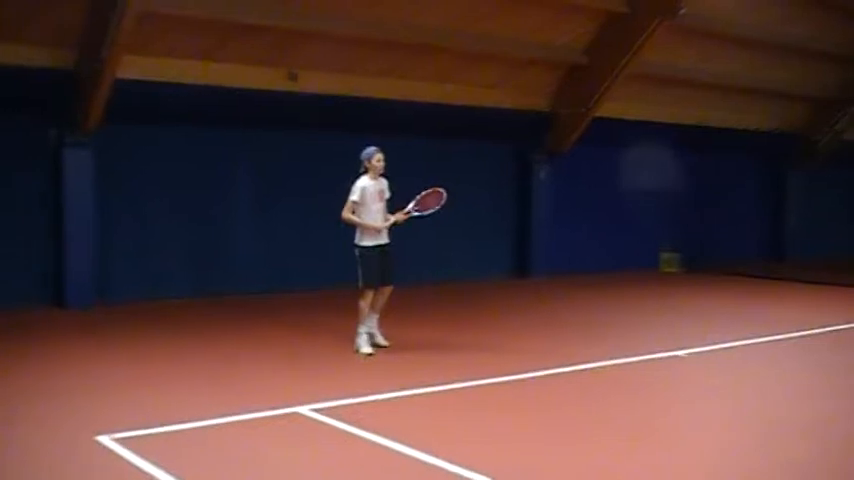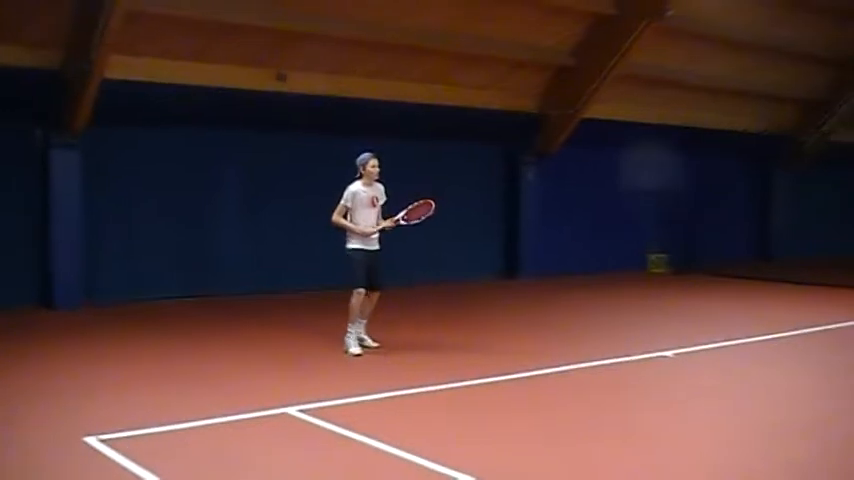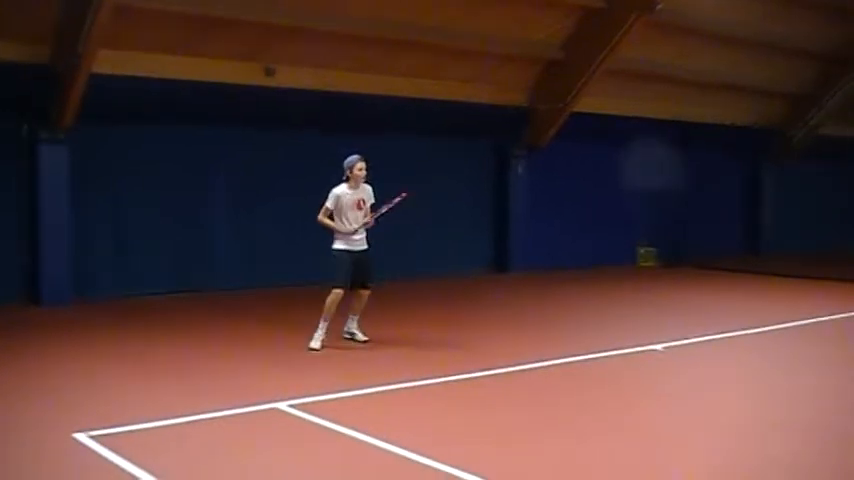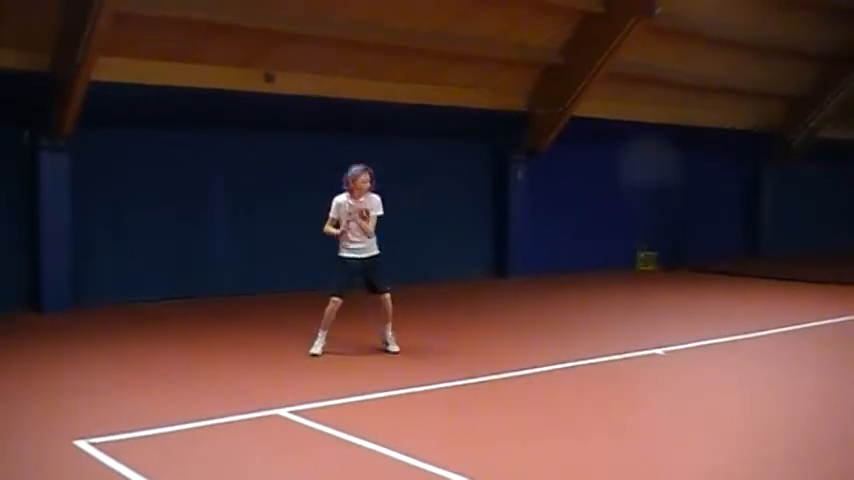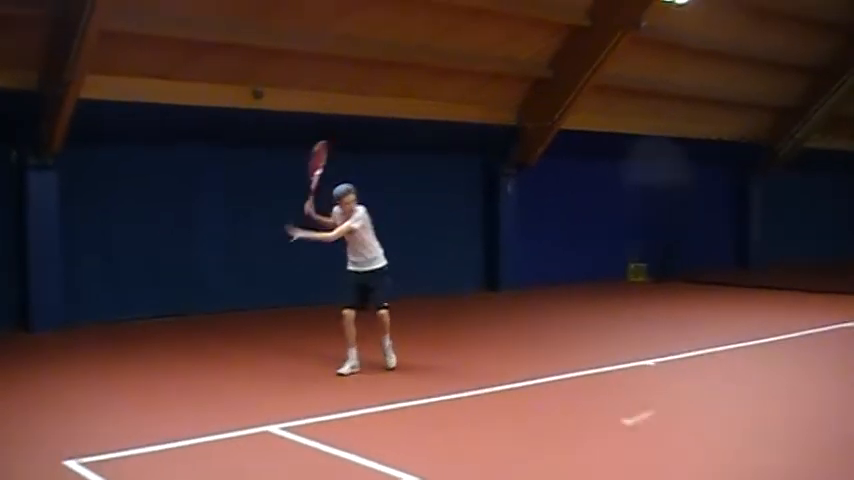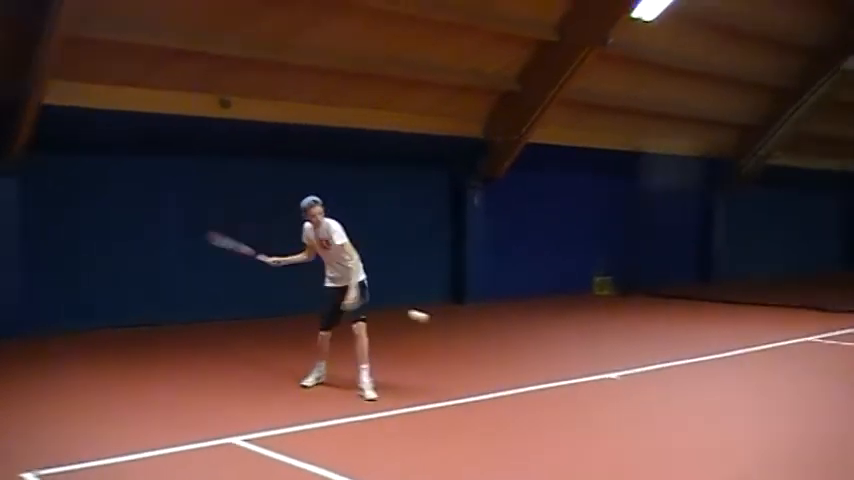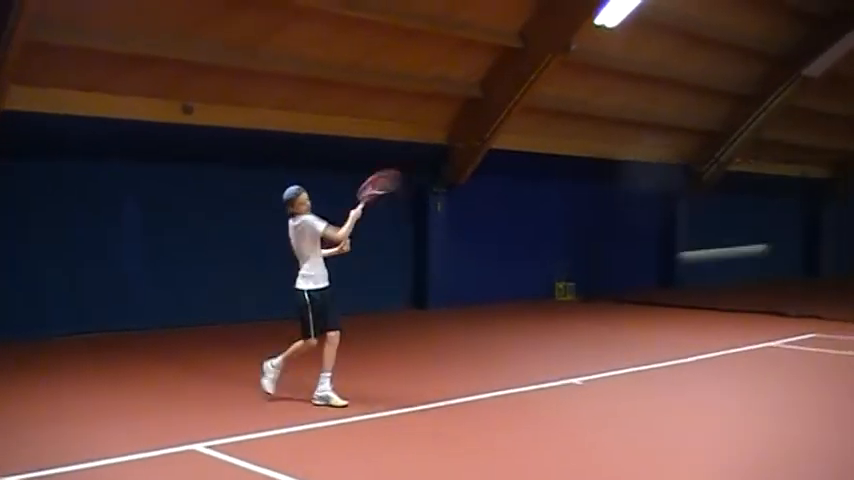
dt=0.3s
person 1, frame 1
left shoulder: (383, 183)
right shoulder: (361, 184)
right elbow: (346, 215)
left wrist: (394, 217)
right wrist: (370, 226)
left hip: (383, 242)
right hip: (367, 244)
left knee: (386, 287)
right knee: (368, 290)
left ankle: (372, 327)
right ankle: (361, 337)
person 1, frame 2
left shoulder: (379, 189)
right shoulder: (353, 190)
right elbow: (336, 218)
left wrist: (385, 224)
right wrist: (358, 230)
left hip: (373, 247)
right hip: (357, 247)
left knee: (374, 292)
right knee: (359, 291)
left ankle: (360, 333)
right ankle: (350, 337)
person 1, frame 3
left shoulder: (367, 190)
right shoulder: (338, 192)
right elbow: (321, 218)
left wrist: (368, 222)
right wrist: (342, 229)
left hip: (361, 248)
right hip: (342, 248)
left knee: (364, 291)
right knee: (337, 291)
left ankle: (351, 328)
right ankle: (320, 334)
person 1, frame 4
left shoulder: (375, 200)
right shoulder: (339, 201)
left elbow: (369, 231)
right elbow: (326, 228)
left wrist: (355, 220)
right wrist: (338, 232)
left hip: (370, 256)
right hip: (347, 257)
left knee: (385, 297)
right knee: (335, 300)
left ankle: (388, 337)
right ankle: (320, 340)
person 1, frame 5
left shoulder: (360, 213)
right shoulder: (337, 212)
left elbow: (333, 236)
right elbow: (334, 225)
left wrist: (303, 234)
right wrist: (313, 215)
left hip: (376, 268)
right hip: (355, 269)
left knee: (382, 312)
right knee: (347, 314)
left ankle: (387, 346)
right ankle: (352, 360)
person 1, frame 6
left shoulder: (333, 227)
right shoulder: (307, 230)
left elbow: (350, 259)
right elbow: (309, 255)
left wrist: (353, 291)
right wrist: (280, 261)
left hip: (355, 282)
right hip: (333, 286)
left knee: (359, 327)
right knee: (324, 333)
left ankle: (365, 381)
right ankle: (319, 371)
person 1, frame 7
left shoulder: (303, 221)
right shoulder: (306, 221)
right elbow: (340, 236)
left wrist: (338, 249)
right wrist: (353, 216)
left hip: (320, 287)
right hip: (309, 289)
left knee: (333, 335)
right knee: (310, 340)
left ankle: (324, 390)
right ankle: (275, 365)
